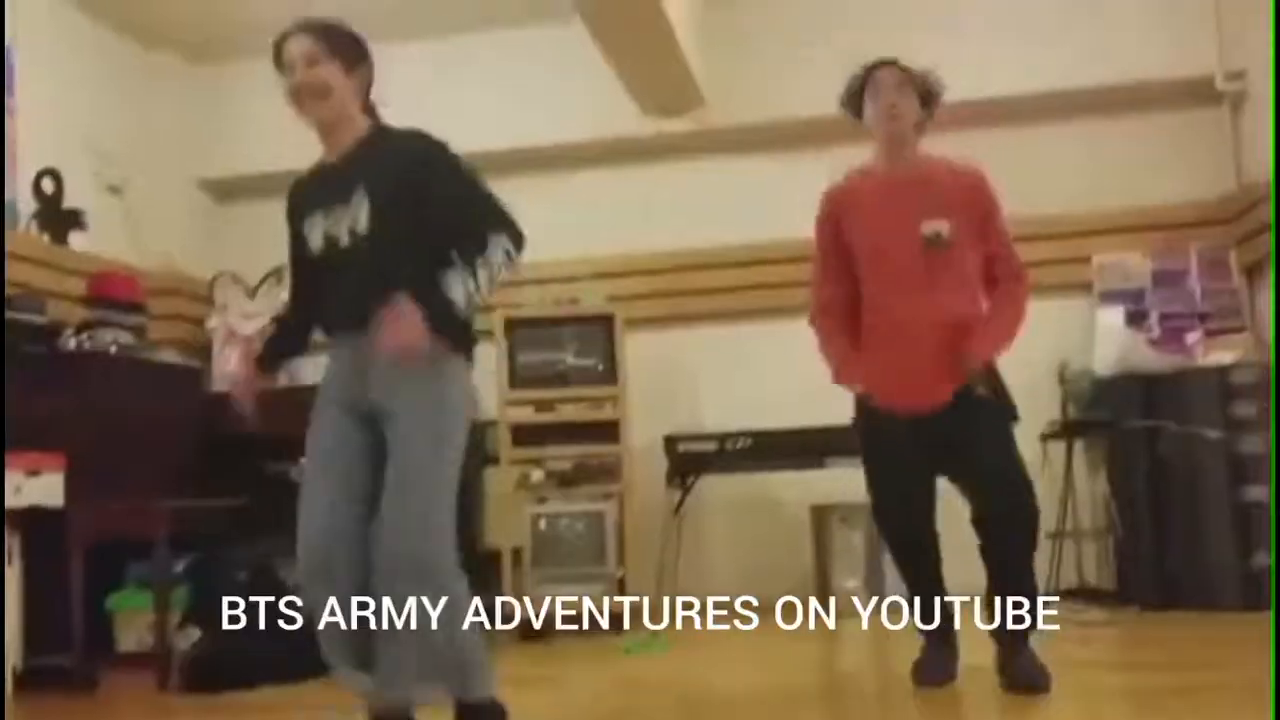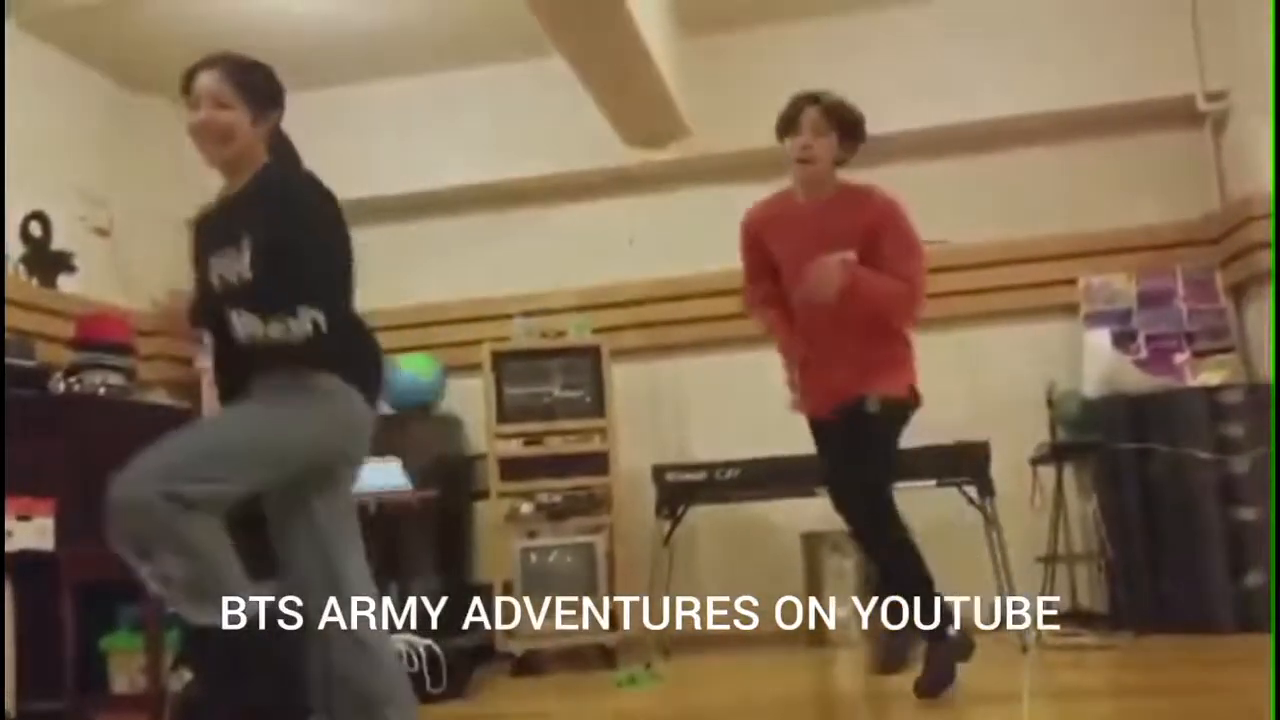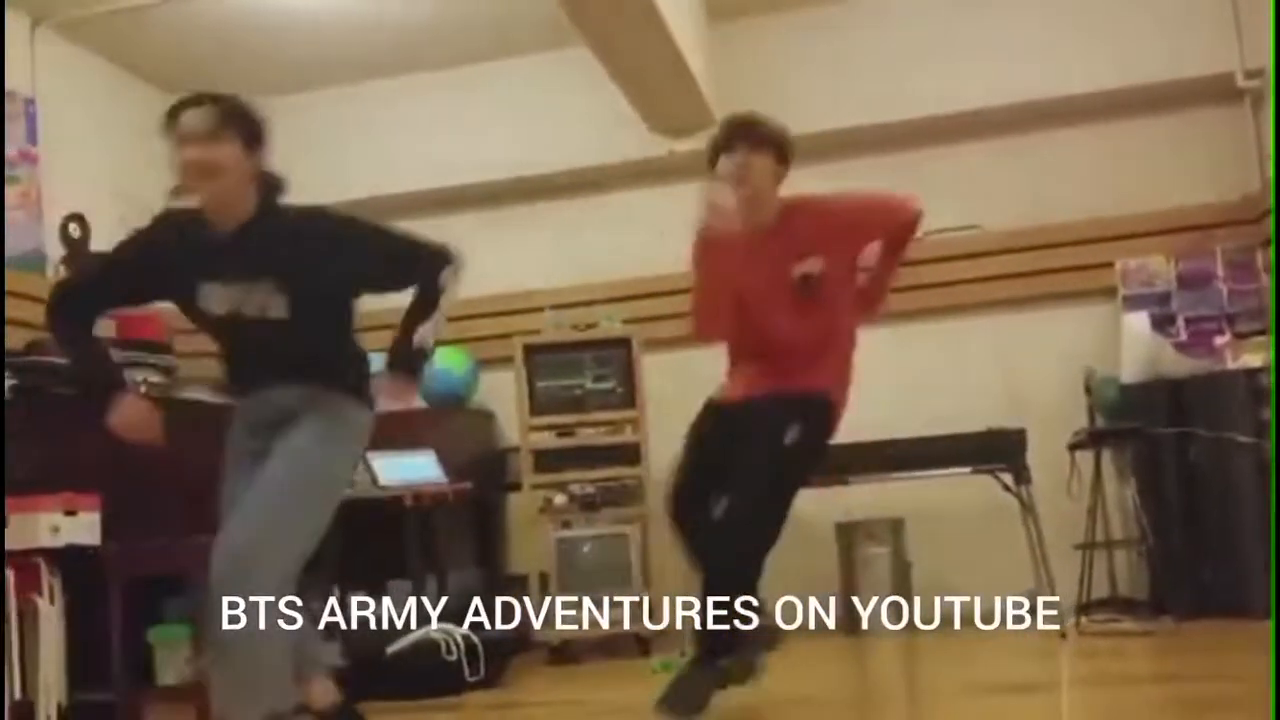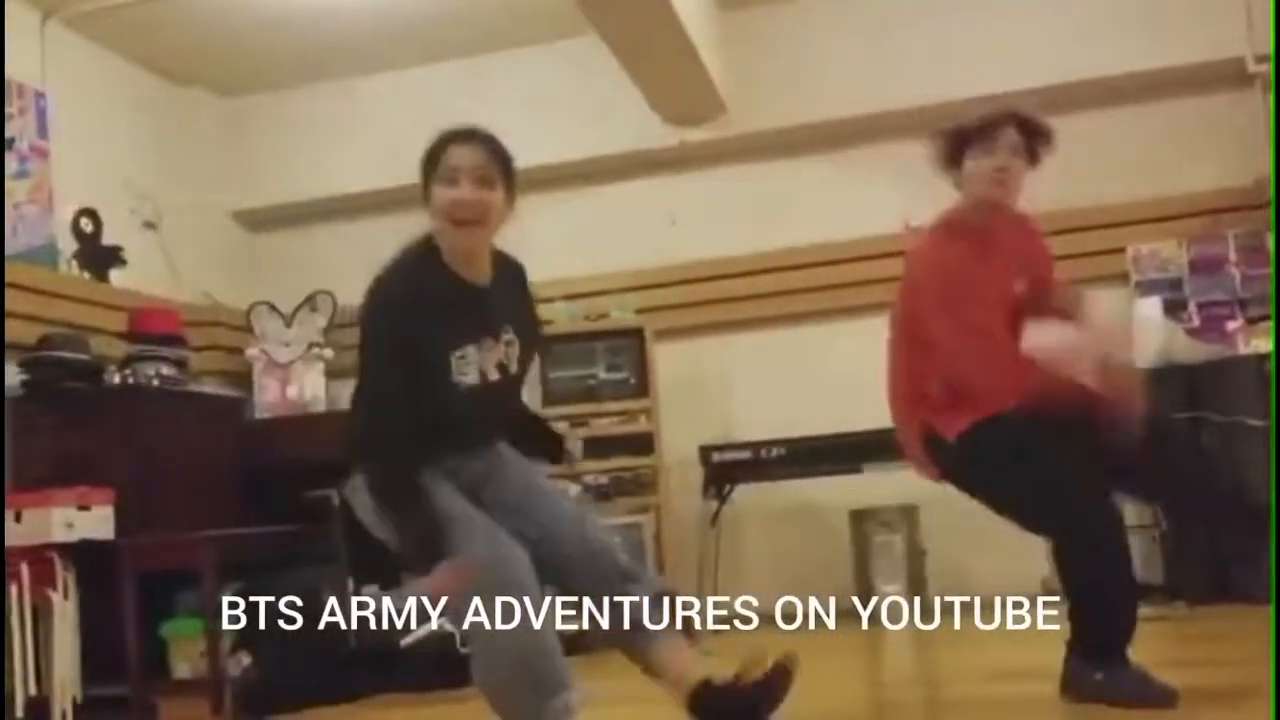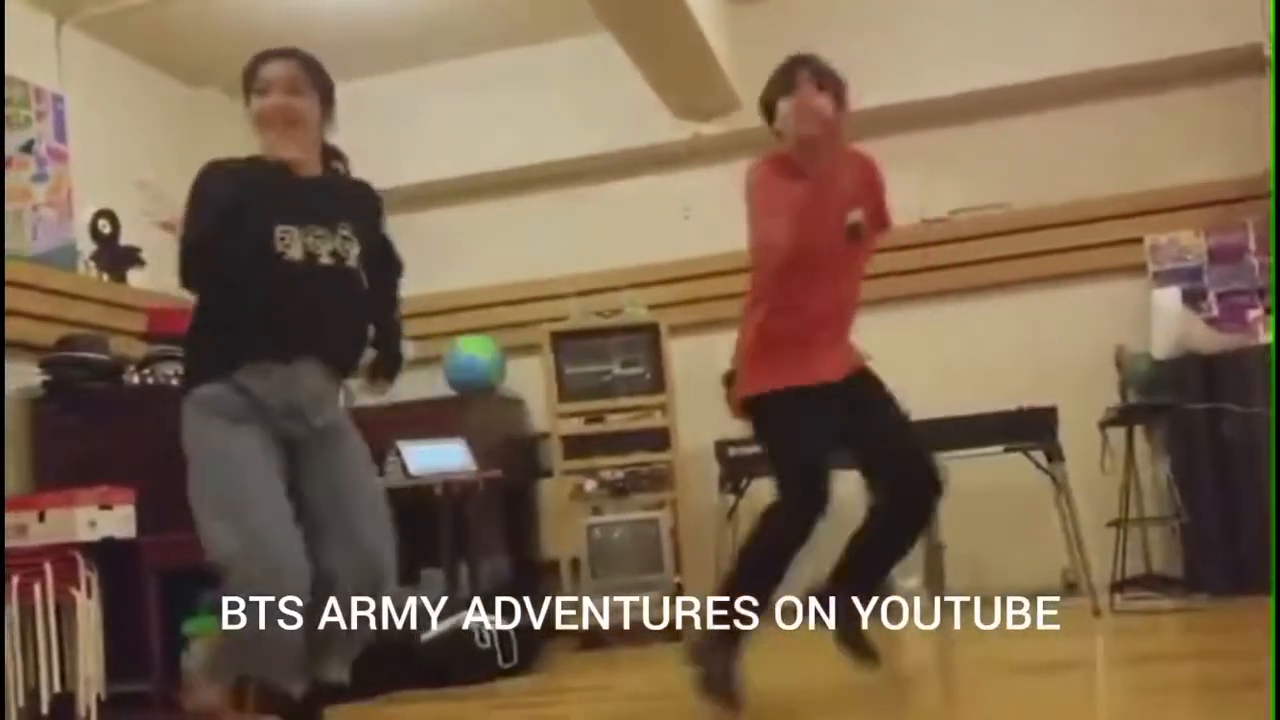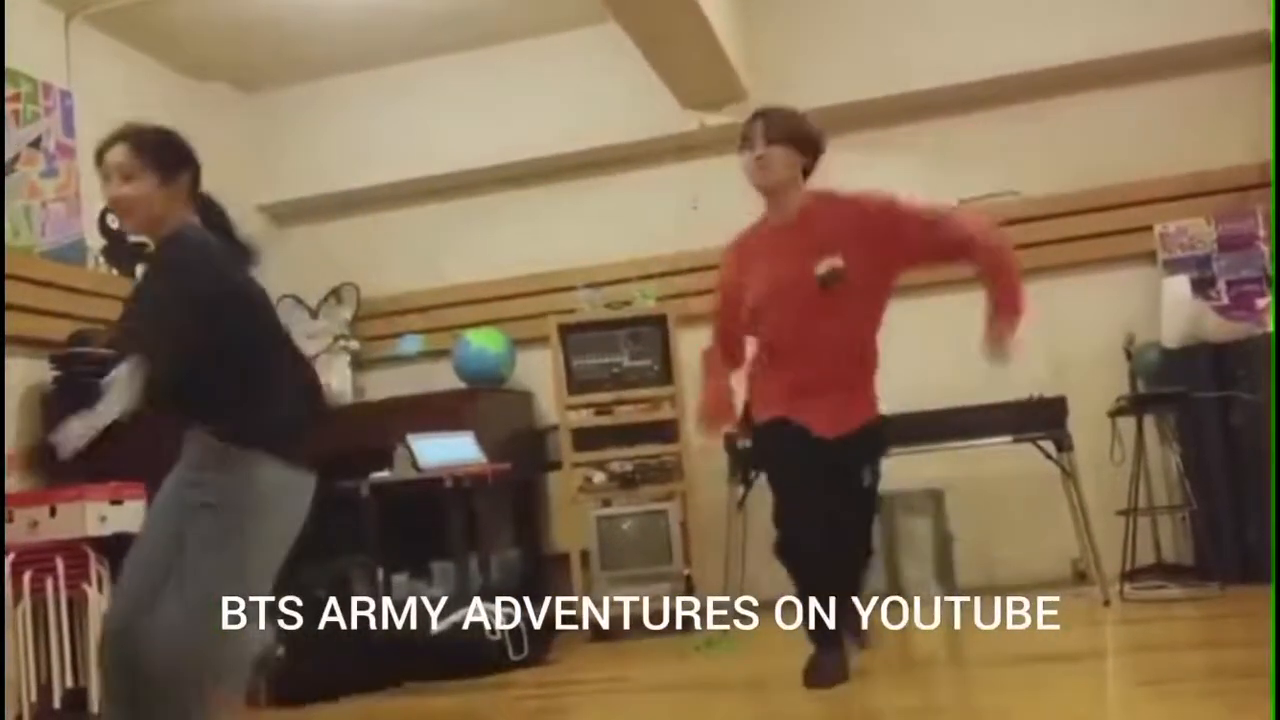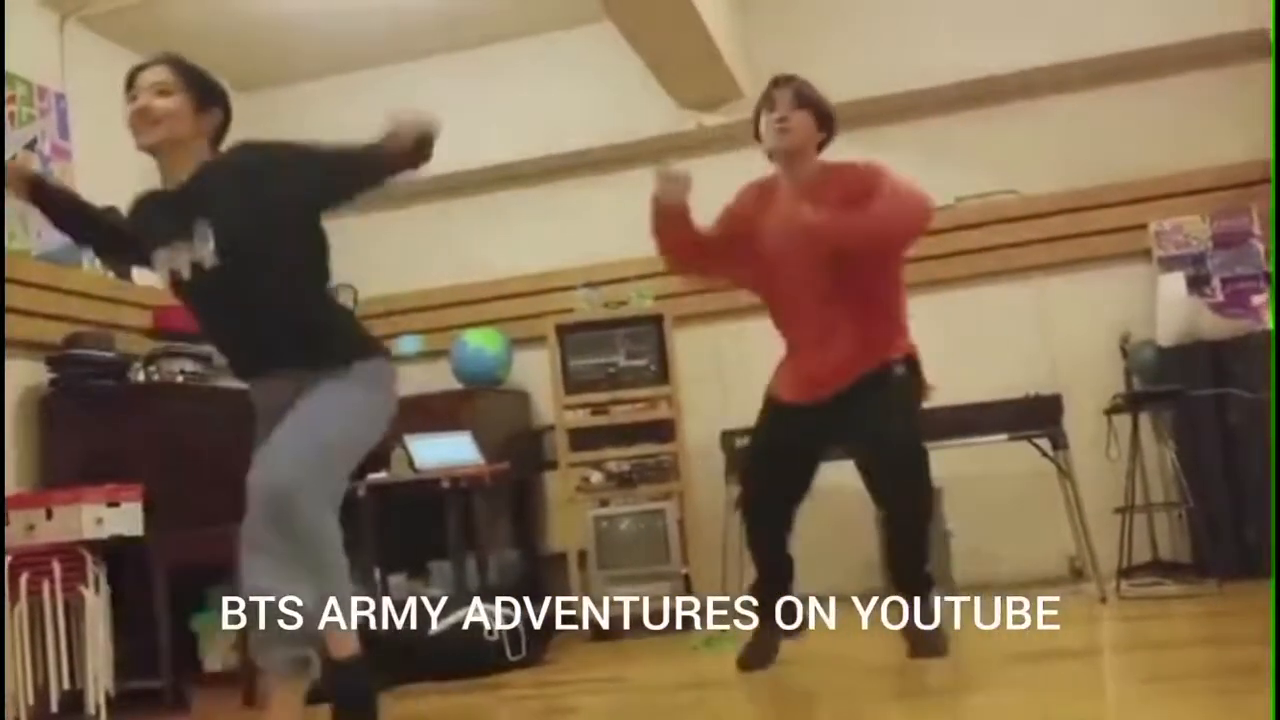
dt=0.7s
person 1, frame 1
left shoulder: (413, 156)
right shoulder: (305, 193)
left elbow: (503, 239)
left wrist: (436, 309)
right wrist: (262, 363)
left hip: (420, 372)
right hip: (346, 377)
left knee: (415, 553)
right knee: (325, 557)
person 1, frame 2
left shoulder: (299, 200)
right shoulder: (214, 224)
left elbow: (325, 318)
left wrist: (205, 316)
left hip: (323, 392)
right hip: (279, 395)
left knee: (141, 491)
right knee: (326, 592)
left ankle: (232, 632)
person 1, frame 3
left shoulder: (310, 234)
right shoulder: (170, 241)
left elbow: (439, 265)
right elbow: (67, 305)
left wrist: (406, 359)
right wrist: (113, 392)
left hip: (328, 410)
right hip: (255, 414)
left knee: (245, 567)
right knee: (244, 573)
person 1, frame 4
left shoulder: (509, 280)
right shoulder: (399, 293)
right elbow: (379, 439)
left wrist: (546, 443)
right wrist: (428, 551)
left hip: (481, 458)
right hip: (410, 473)
left knee: (595, 561)
right knee: (501, 576)
person 1, frame 5
left shoulder: (358, 201)
right shoulder: (227, 181)
left elbow: (385, 276)
right elbow: (198, 273)
left wrist: (389, 352)
right wrist: (254, 185)
left hip: (316, 399)
right hip: (229, 399)
left knee: (367, 563)
right knee: (271, 569)
person 1, frame 6
left shoulder: (189, 260)
right shoulder: (196, 255)
left elbow: (145, 358)
left wrist: (66, 440)
left hip: (259, 467)
right hip: (209, 455)
left knee: (182, 641)
right knee: (130, 627)
person 1, frame 7
left shoulder: (251, 172)
right shoulder: (153, 216)
left elbow: (361, 166)
right elbow: (123, 241)
left wrist: (407, 142)
left hip: (347, 374)
right hip: (278, 394)
left knee: (282, 485)
left ankle: (345, 665)
person 2, frame 1
left shoulder: (965, 185)
right shoulder: (841, 202)
left elbow: (1009, 279)
right elbow: (828, 303)
left wrist: (985, 346)
right wrist: (852, 372)
left hip: (966, 384)
right hip: (886, 396)
left knee: (1010, 507)
right knee: (905, 528)
left ankle: (1016, 643)
right ankle: (937, 638)
person 2, frame 2
left shoulder: (876, 209)
right shoulder: (762, 222)
left elbow: (909, 298)
right elbow: (764, 300)
left wrist: (848, 282)
right wrist: (793, 351)
left hip: (878, 376)
right hip: (820, 386)
left knee: (861, 494)
right knee: (865, 513)
left ankle: (927, 625)
right ankle: (935, 624)
person 2, frame 3
left shoulder: (826, 219)
right shoulder: (719, 243)
left elbow: (904, 215)
right elbow: (710, 326)
left wrist: (872, 283)
right wrist: (716, 240)
left hip: (808, 390)
right hip: (746, 389)
left knee: (746, 517)
right knee: (690, 503)
left ankle: (714, 655)
right ankle: (742, 630)
person 2, frame 4
left shoulder: (1018, 230)
right shoulder: (942, 254)
left elbow: (1040, 289)
right elbow: (981, 365)
left wrist: (1071, 310)
right wrist: (1092, 389)
left hip: (1012, 393)
right hip: (956, 422)
left knee: (1130, 441)
right knee: (1086, 515)
right ankle: (1096, 664)
person 2, frame 5
left shoulder: (861, 168)
right shoulder: (769, 177)
right elbow: (781, 246)
right wrist: (816, 166)
left hip: (837, 363)
right hip: (776, 369)
left knee: (916, 482)
right knee: (803, 499)
left ankle: (846, 595)
right ankle: (720, 640)
person 2, frame 6
left shoulder: (860, 217)
right shoulder: (744, 253)
left elbow: (965, 236)
right elbow: (725, 341)
left wrist: (1003, 306)
right wrist: (715, 391)
left hip: (850, 408)
right hip: (780, 413)
left knee: (849, 537)
right knee: (802, 533)
left ankle: (841, 611)
right ankle: (828, 639)
person 2, frame 7
left shoulder: (858, 180)
right shoulder: (752, 206)
left elbow: (912, 215)
right elbow: (695, 260)
left wrist: (817, 226)
right wrist: (669, 211)
left hip: (877, 367)
right hip: (802, 376)
left knee: (897, 461)
right knee: (762, 503)
left ankle: (916, 604)
right ankle: (774, 614)
